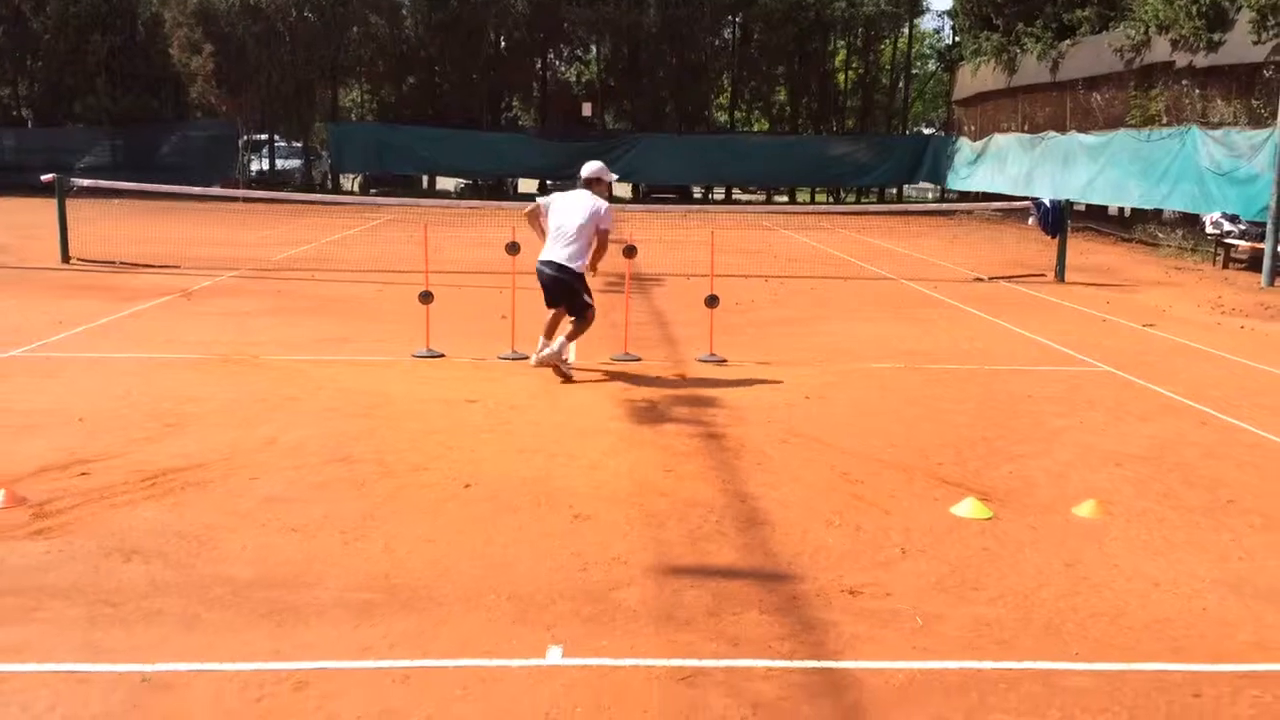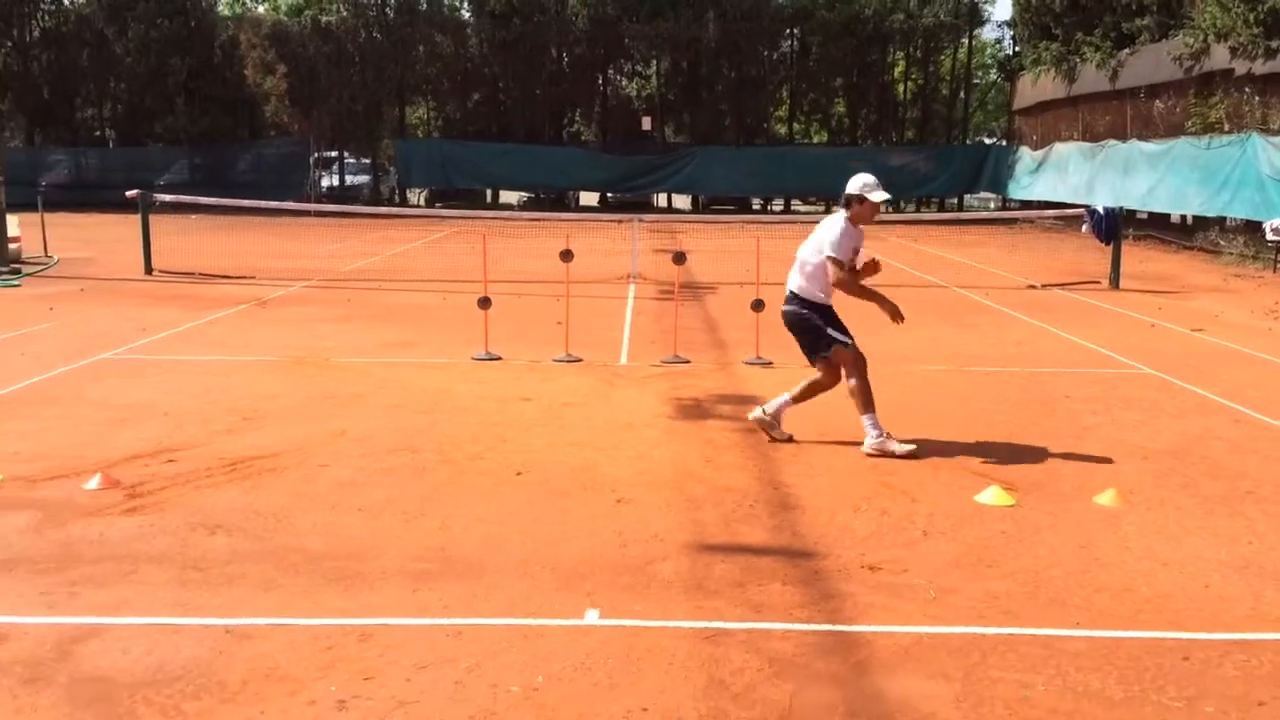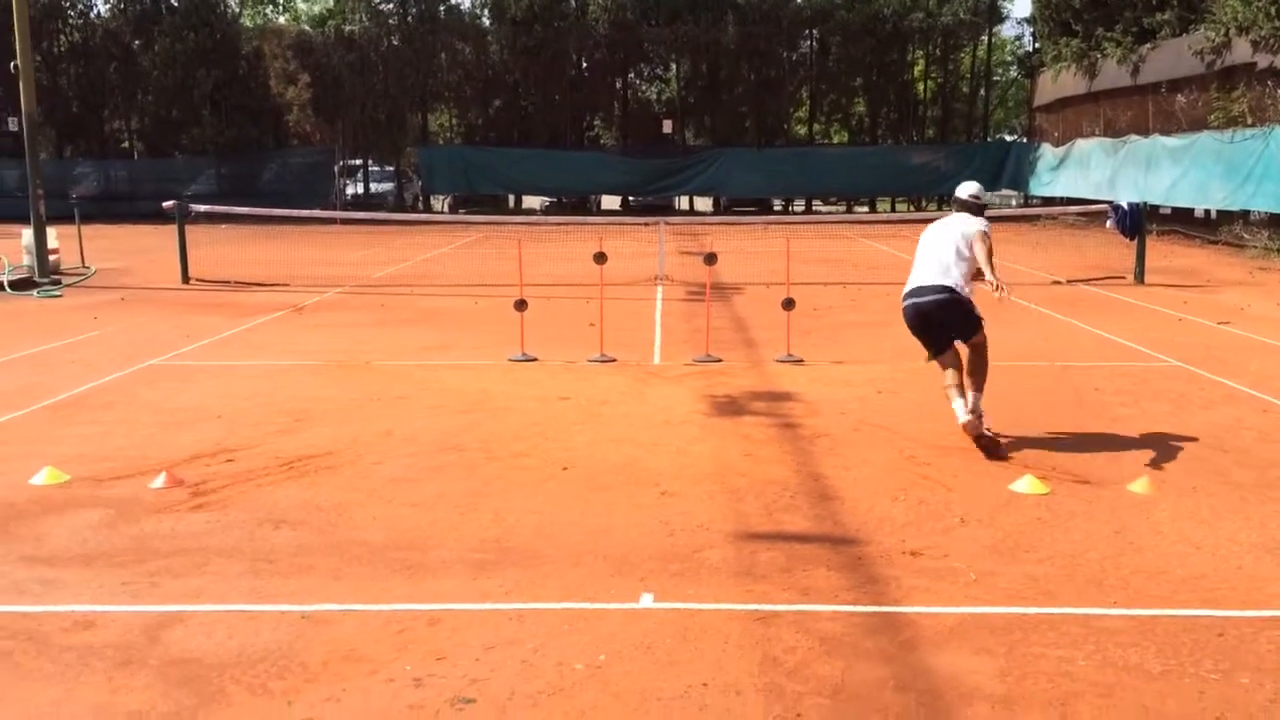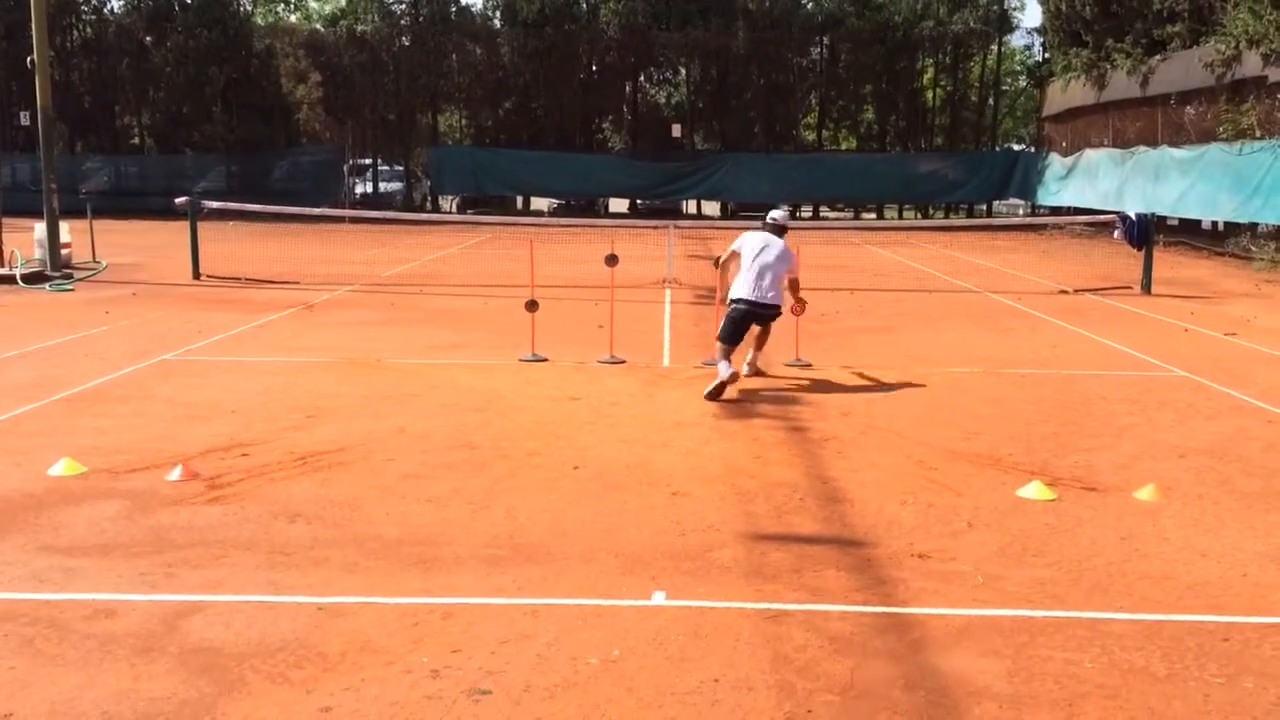
dt=1s
person 1, frame 1
left shoulder: (560, 197)
right shoulder: (603, 207)
left elbow: (529, 212)
right elbow: (602, 244)
left wrist: (544, 233)
right wrist: (592, 264)
left hip: (544, 265)
right hip: (569, 271)
left knee: (560, 309)
right knee: (586, 316)
left ankle: (543, 351)
right ankle: (553, 352)
person 1, frame 2
left shoulder: (851, 227)
right shoulder: (838, 229)
left elbow: (847, 269)
right elbow: (837, 278)
left wrist: (867, 268)
right wrist: (882, 301)
left hip: (806, 306)
right hip: (805, 305)
left knee: (830, 376)
right knee: (856, 362)
left ankle: (768, 412)
right ankle: (876, 438)
person 1, frame 3
left shoulder: (932, 228)
right shoulder: (977, 224)
right elbow: (982, 240)
right wrist: (990, 273)
left hip: (912, 299)
right hip: (949, 299)
left knee: (949, 364)
right knee: (978, 345)
left ankle: (966, 417)
right ankle: (973, 413)
person 1, frame 4
left shoulder: (749, 237)
right shoulder: (788, 253)
left elbow: (723, 262)
right elbow: (793, 285)
left wrist: (723, 290)
right wrist: (797, 298)
left hip: (742, 301)
right hip: (771, 305)
left knee: (723, 348)
right knee: (764, 323)
left ankle: (725, 372)
right ankle: (750, 364)
